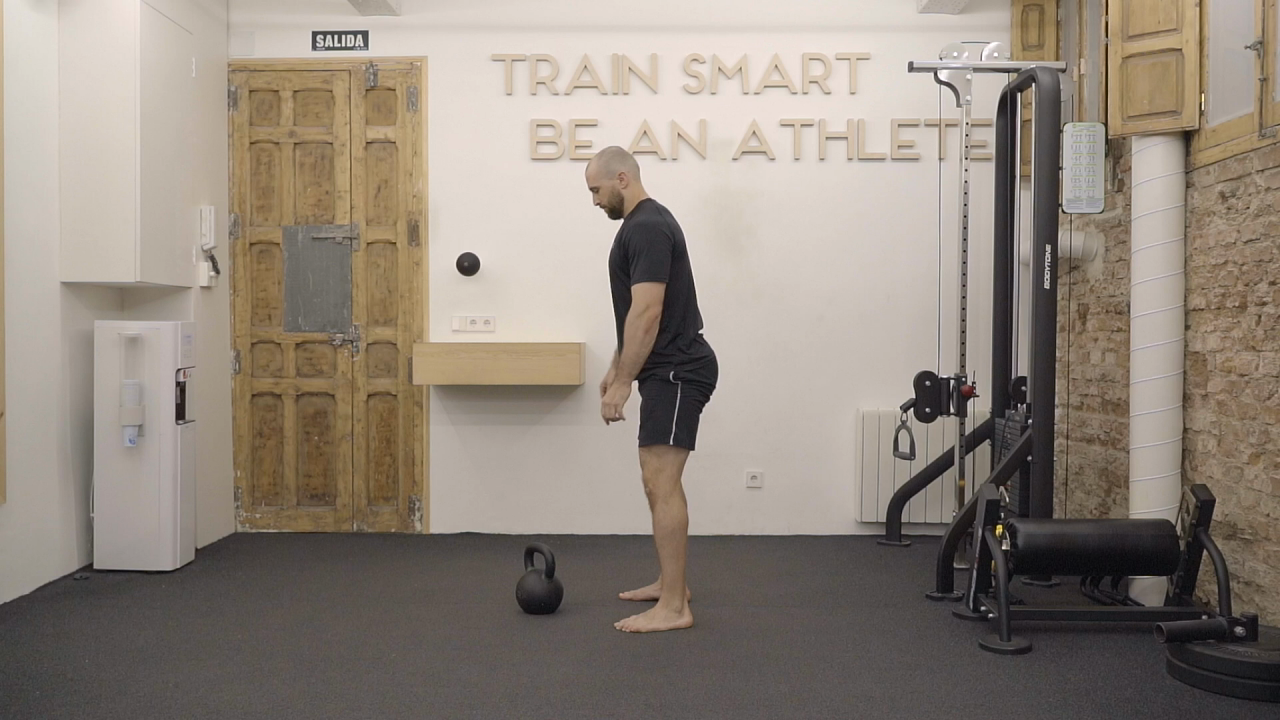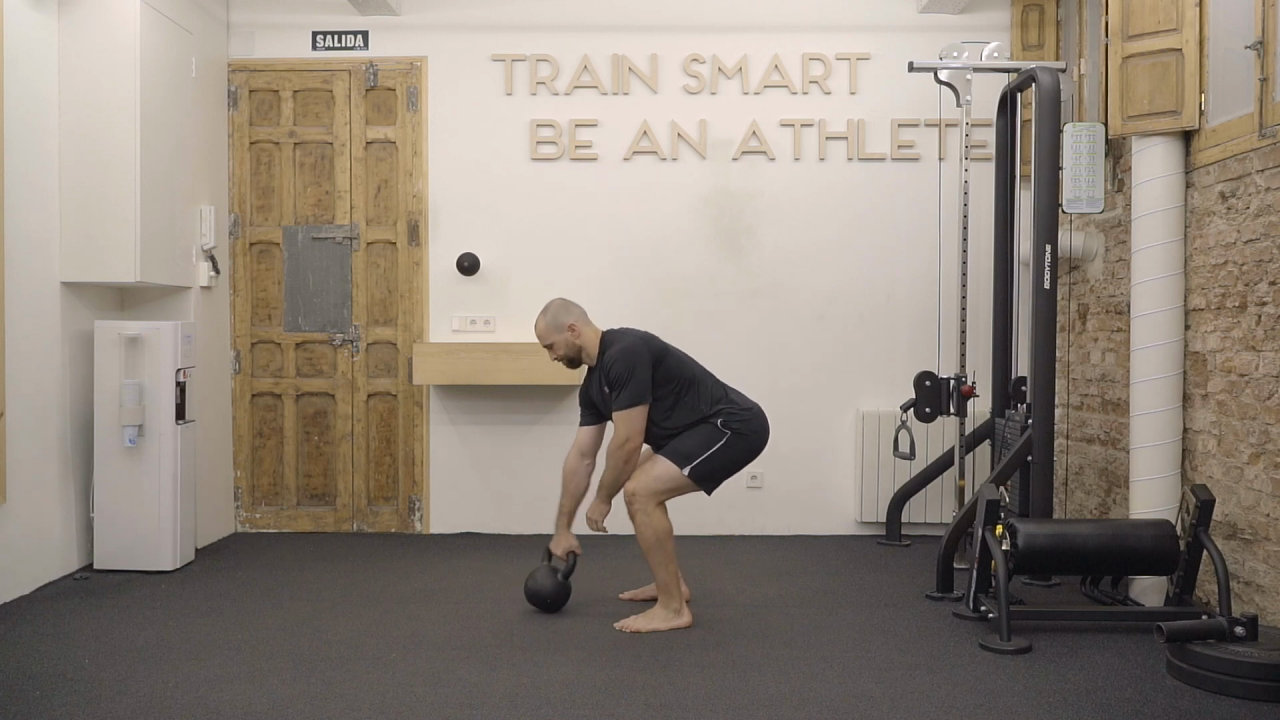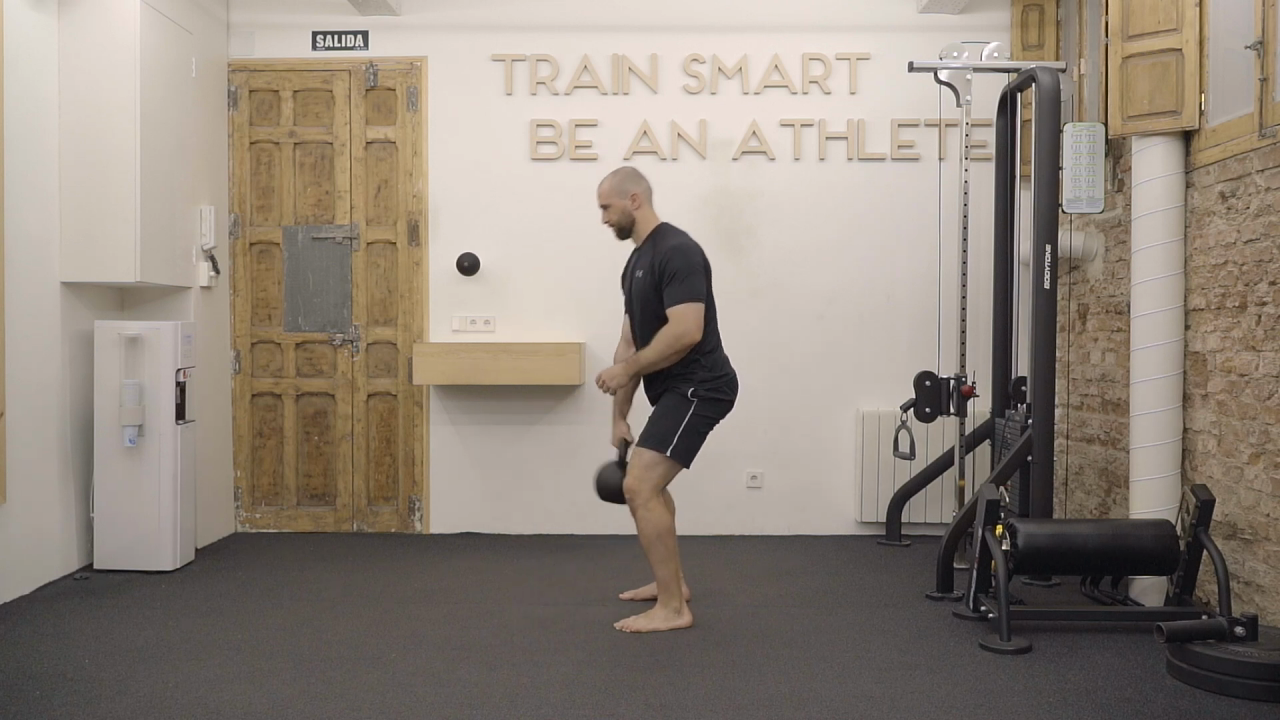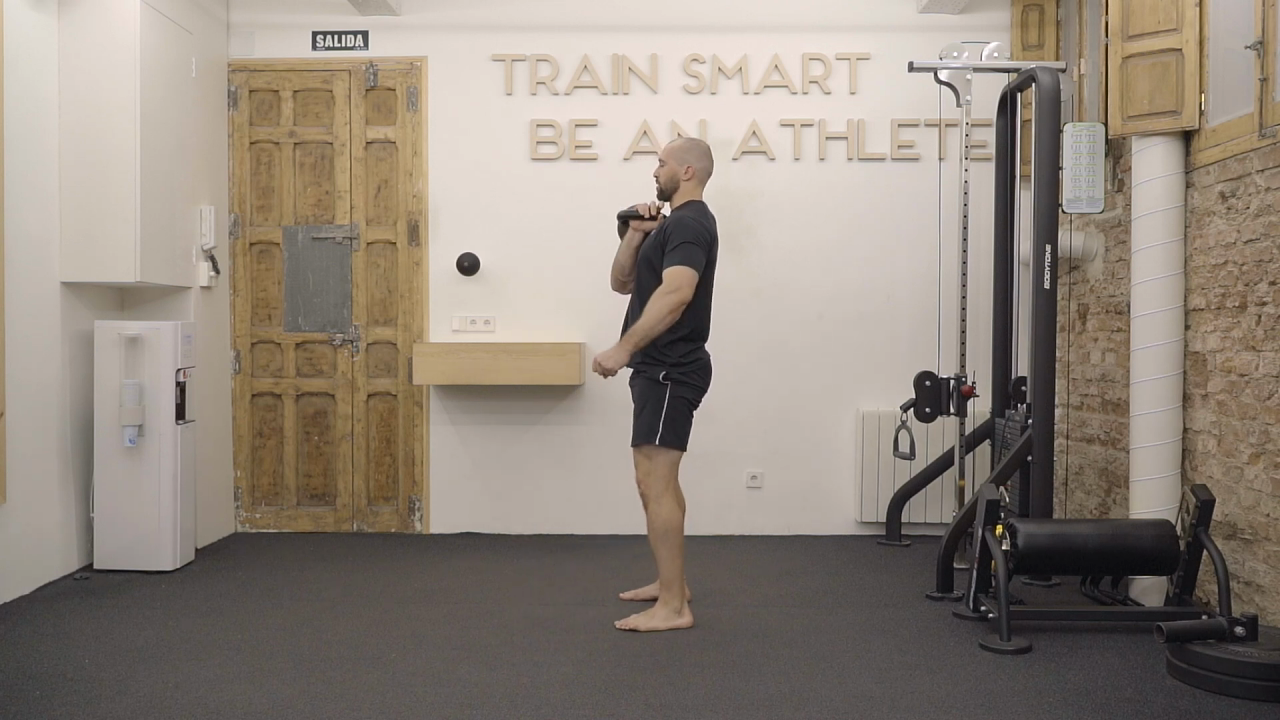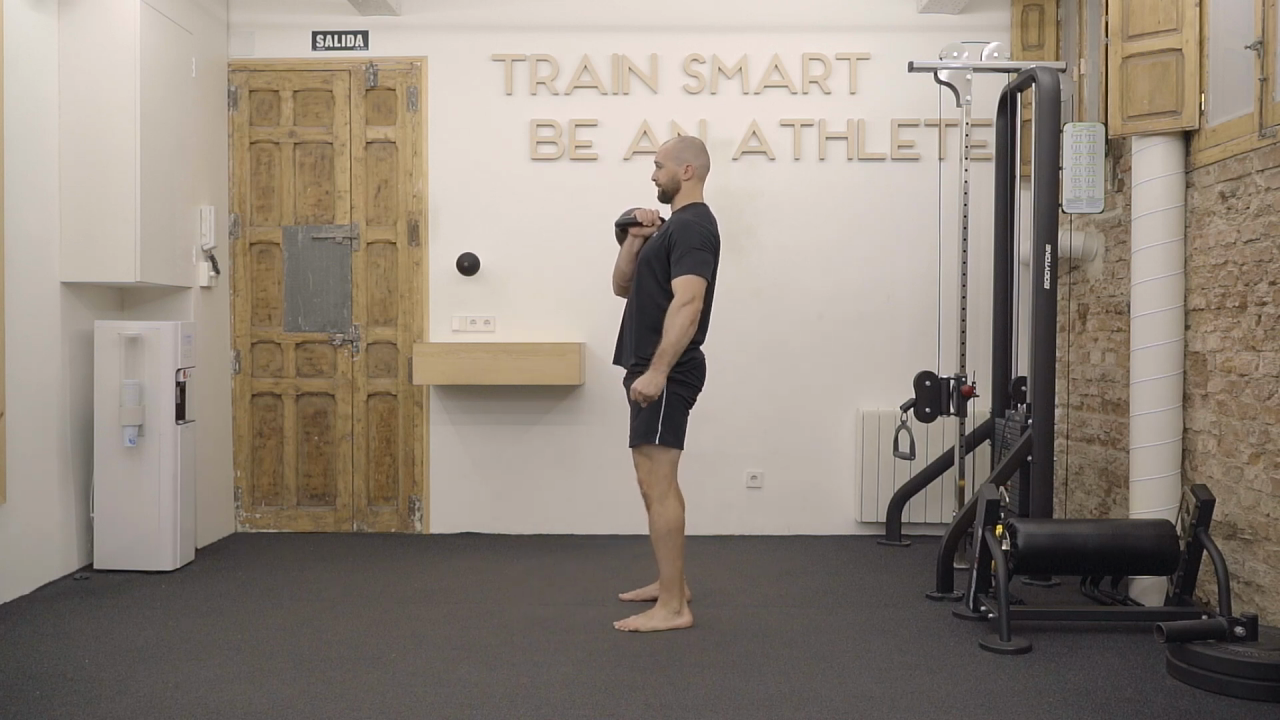
dt=1s
person 1, frame 1
left shoulder: (647, 228)
right shoulder: (645, 224)
left elbow: (647, 313)
left wrist: (621, 385)
right wrist: (616, 372)
left hip: (677, 372)
right hip: (674, 369)
left knee: (660, 484)
right knee: (660, 481)
left ankle: (674, 607)
right ankle: (671, 582)
person 1, frame 2
left shoulder: (626, 353)
right shoulder: (595, 382)
left elbow: (627, 441)
right elbow: (580, 455)
left wrist: (601, 501)
right wrist: (562, 528)
left hip: (734, 426)
right hip: (712, 426)
left knee: (639, 492)
right knee: (634, 483)
left ankle: (673, 608)
right ankle: (671, 584)
person 1, frame 3
left shoulder: (676, 253)
right shoulder: (638, 260)
left elbow: (686, 332)
right elbow: (636, 336)
left wrist: (628, 372)
right wrist: (619, 415)
left hip: (698, 388)
right hip: (682, 387)
left knee: (640, 487)
right knee: (648, 485)
left ankle: (672, 607)
right ankle: (672, 582)
person 1, frame 4
left shoulder: (689, 222)
right shoulder: (672, 224)
left elbow: (676, 293)
right elbow: (621, 281)
left wrist: (623, 349)
right wrist: (635, 234)
left hip: (669, 370)
right hip: (661, 367)
left knee: (654, 483)
right knee: (660, 480)
left ankle: (673, 606)
right ankle: (672, 582)
person 1, frame 5
left shoulder: (693, 226)
right shoulder: (672, 226)
left elbow: (688, 303)
right elbow: (624, 287)
left wrist: (657, 372)
right wrist: (635, 240)
left hip: (664, 374)
right hip: (650, 368)
left knee: (656, 484)
right knee: (659, 481)
left ankle: (672, 607)
right ankle: (672, 583)
